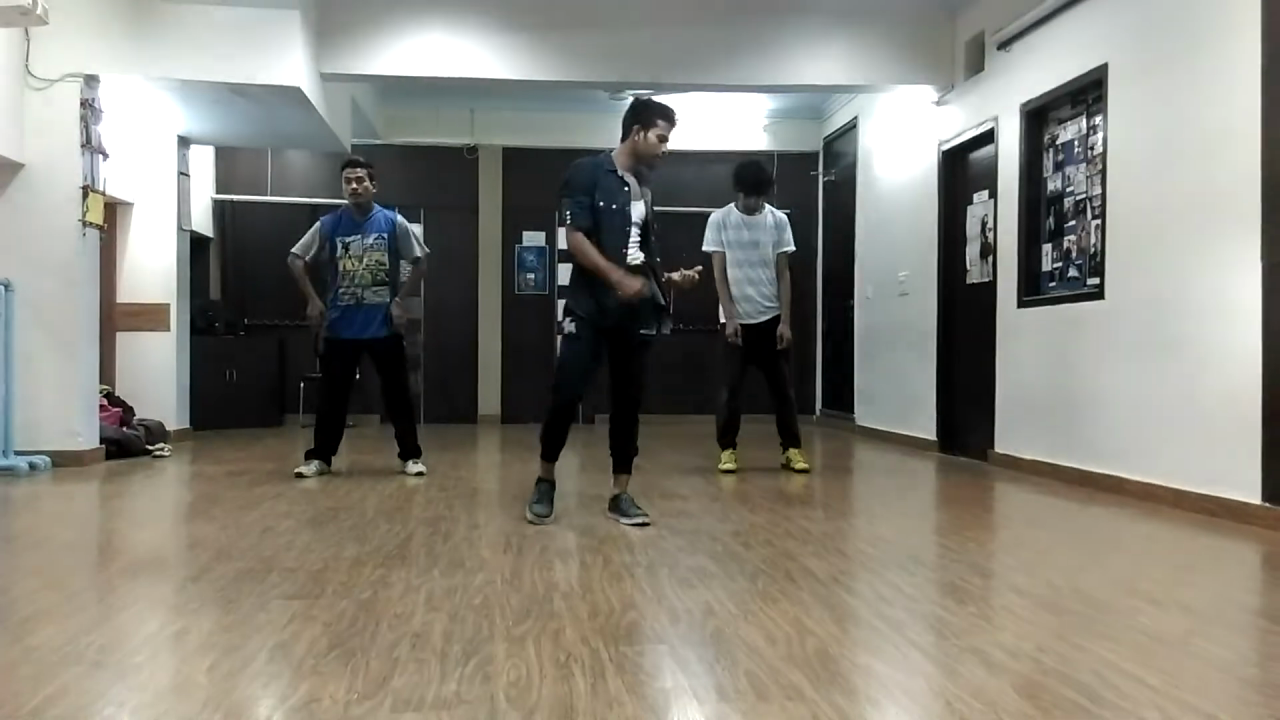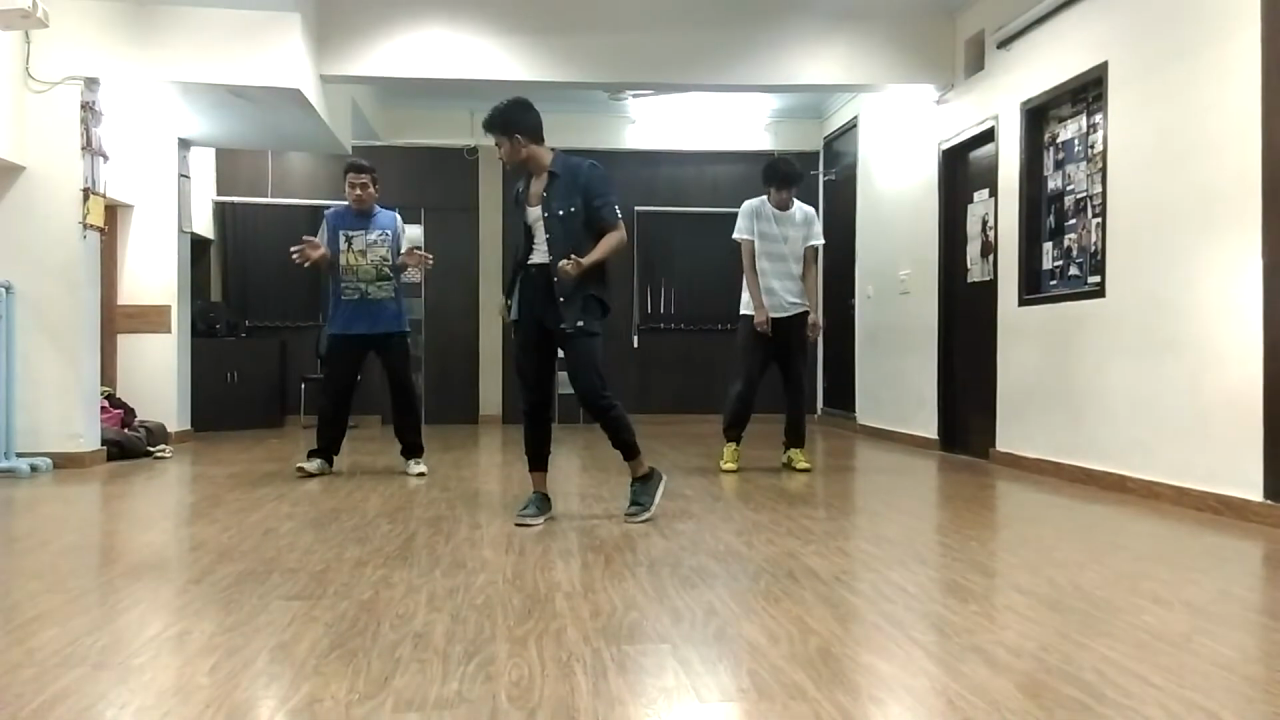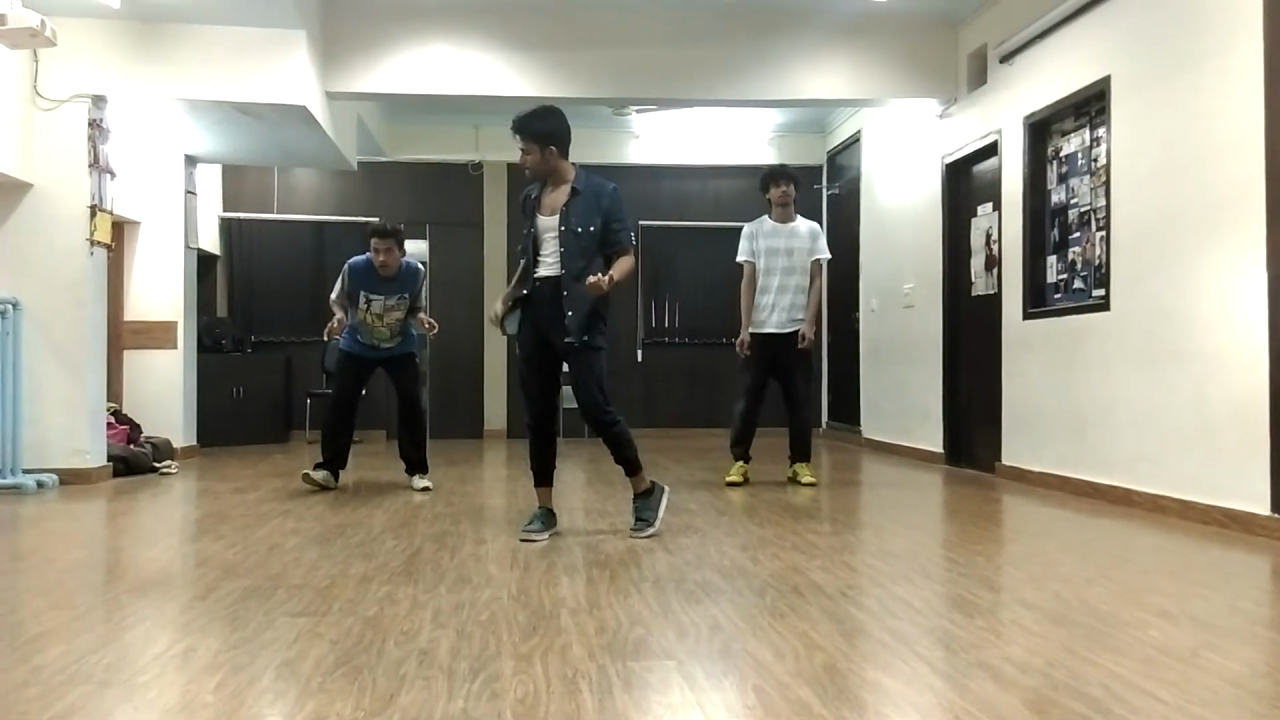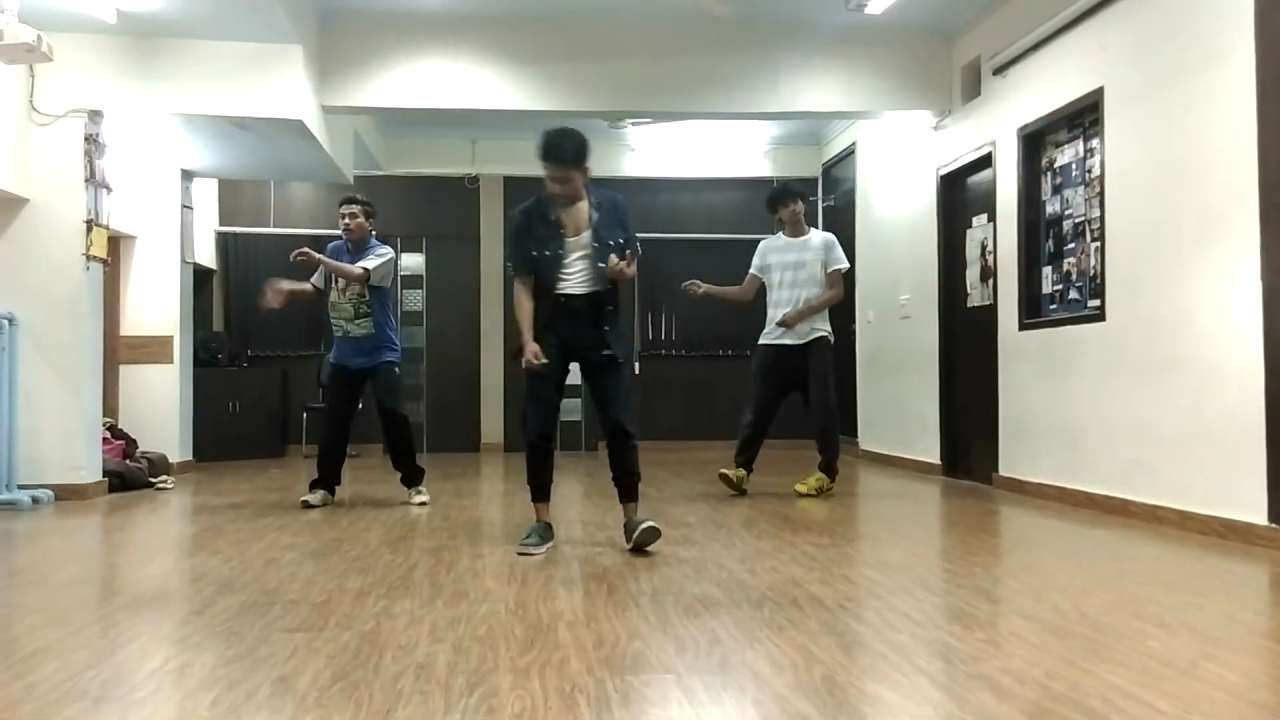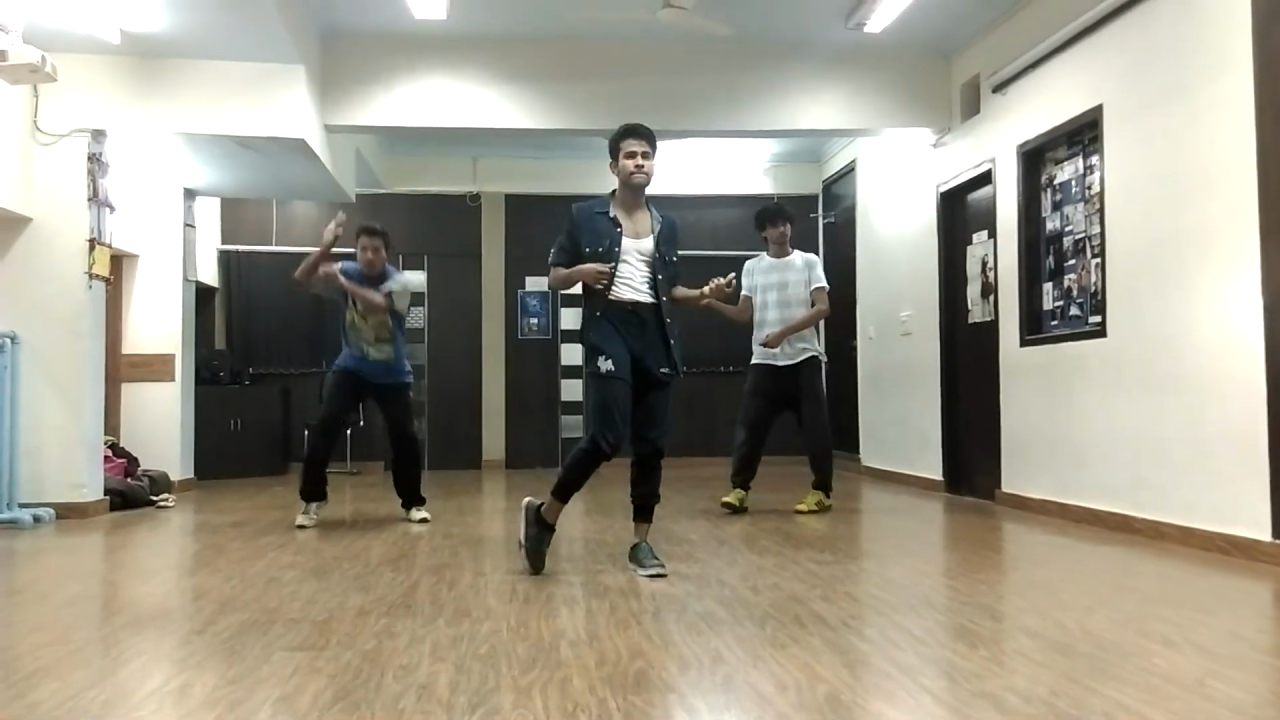
dt=1s
person 1, frame 1
left shoulder: (644, 188)
right shoulder: (587, 172)
right elbow: (575, 238)
left wrist: (667, 277)
right wrist: (618, 278)
left hip: (636, 306)
right hip: (592, 301)
left knee: (628, 400)
right knee: (567, 390)
left ankle: (620, 494)
right ankle: (545, 481)
person 1, frame 2
left shoulder: (583, 173)
right shoulder: (522, 188)
left elbow: (617, 233)
left wrist: (583, 264)
right wrist: (513, 297)
left hip: (574, 297)
right hip: (531, 296)
left knee: (591, 391)
right knee: (534, 399)
left ankle: (644, 474)
right ankle: (539, 494)
person 1, frame 3
left shoulder: (601, 193)
right shoulder: (531, 197)
left elbow: (626, 256)
left wrist: (608, 280)
right wrist: (507, 298)
left hip: (578, 311)
right hip: (535, 310)
left knee: (594, 406)
right knee: (538, 413)
left ankle: (646, 490)
right ankle: (544, 509)
person 1, frame 4
left shoulder: (613, 207)
right shoulder: (527, 217)
left elbow: (631, 263)
right elbow: (523, 284)
left wrist: (623, 271)
right wrist: (528, 339)
left hip: (599, 323)
right hip: (552, 324)
left knee: (617, 423)
right knee: (539, 428)
left ankle: (632, 519)
right ankle: (542, 522)
person 1, frame 5
left shoulder: (666, 226)
right shoulder: (586, 216)
right elbow: (554, 276)
left wrist: (701, 294)
right wrist: (579, 272)
left hip: (653, 332)
right hip: (608, 326)
left knee: (651, 444)
right knee: (607, 435)
left ankle: (640, 542)
right ankle: (543, 513)
person 2, frame 1
left shoulder: (779, 220)
right shoulder: (719, 221)
left elbow: (783, 273)
right elbow: (719, 273)
left wrist: (785, 321)
right wrist: (730, 317)
left hip: (771, 317)
right hip: (736, 319)
left knee: (782, 386)
right knee: (731, 387)
left ankle: (791, 449)
right ankle: (727, 449)
person 2, frame 2
left shoulder: (808, 215)
right shoulder: (751, 210)
left elbow: (810, 267)
right elbow: (748, 263)
left wrist: (813, 311)
right wrist: (760, 308)
left hip: (795, 313)
right hip: (756, 312)
left knee: (797, 384)
right knee: (745, 382)
left ankle: (794, 448)
right ankle: (731, 445)
person 2, frame 3
left shoulder: (811, 231)
right shoulder: (753, 230)
left elbow: (816, 281)
right elbow: (748, 281)
left wrist: (809, 323)
right wrist: (745, 328)
left hip: (796, 329)
right hip: (761, 329)
left knee: (800, 399)
right knee: (749, 397)
left ankle: (800, 463)
right ankle: (740, 462)
person 2, frame 4
left shoulder: (825, 241)
right shoulder: (767, 247)
left elbow: (836, 291)
right elbow: (745, 292)
left wrist: (801, 313)
right wrist: (707, 290)
left hip: (814, 338)
right hip: (774, 340)
left knee: (823, 407)
right knee: (757, 407)
left ankle: (826, 473)
right ankle: (741, 469)
person 2, frame 5
left shoulder: (809, 262)
right shoulder: (752, 267)
left elbow: (822, 308)
right elbow: (744, 314)
left wrist: (783, 332)
right wrist: (711, 302)
left hip: (804, 358)
right hip: (764, 361)
left knee: (816, 427)
right knee: (749, 426)
left ankle: (821, 491)
right ankle: (739, 489)
person 3, frame 1
left shoulder: (393, 222)
right shoulder: (328, 225)
left elbow: (419, 263)
right elbow: (296, 259)
left wrist: (399, 301)
right wrist: (313, 300)
left hip: (384, 325)
right hip: (340, 326)
left knee: (398, 393)
right knee: (332, 394)
left ankle: (411, 455)
right ankle: (320, 457)
person 3, frame 2
left shoulder: (392, 220)
right shoulder: (333, 218)
left elbow: (398, 263)
right elbow: (327, 262)
left wrist: (409, 260)
right wrist: (317, 256)
left hip: (389, 320)
right hip: (345, 322)
left knee: (403, 386)
right knee: (336, 389)
left ankle: (413, 454)
right ankle: (322, 455)
person 3, frame 3
left shoulder: (415, 273)
right shoulder: (354, 268)
left elbow: (416, 308)
right elbow: (338, 300)
left wrist: (422, 319)
right wrist: (339, 317)
left hip: (400, 347)
right hip: (357, 346)
left knee: (411, 401)
right knee: (341, 401)
left ankle: (417, 470)
right ankle: (329, 469)
person 3, frame 4
left shoulder: (383, 254)
right shoulder: (334, 250)
left elbow: (357, 275)
right elbow: (317, 288)
left wrist: (320, 259)
right wrist: (287, 288)
left hip: (380, 353)
right hip: (344, 355)
left knee: (392, 413)
right knee: (335, 420)
left ankle: (414, 482)
right ankle: (324, 486)
person 3, frame 5
left shoulder: (400, 281)
right shoulder: (347, 271)
left elbow: (379, 304)
right elbow: (301, 278)
left wrist: (342, 284)
right wrist: (325, 247)
left hip: (392, 374)
right hip: (351, 368)
left knee: (404, 436)
right knee: (325, 427)
left ankle: (413, 502)
right ankle: (313, 500)
